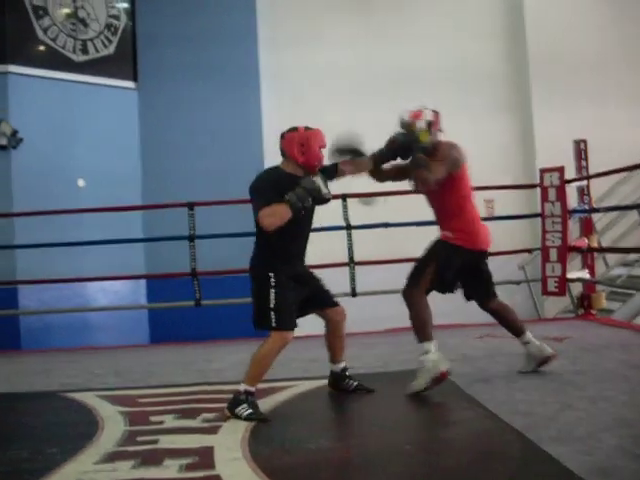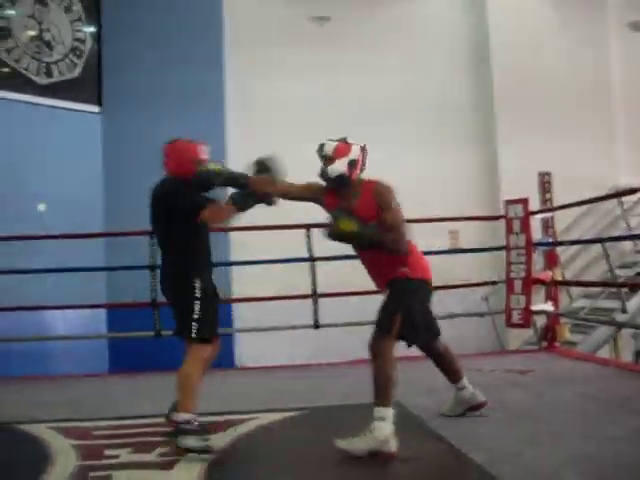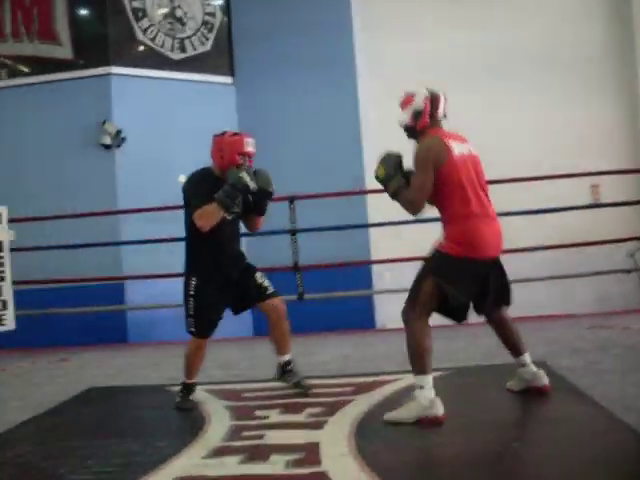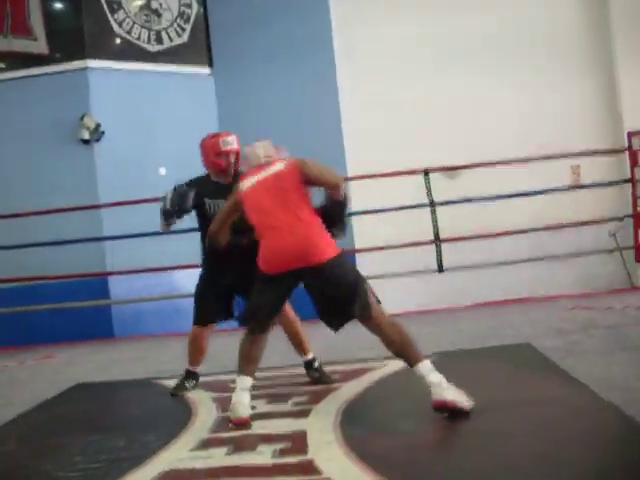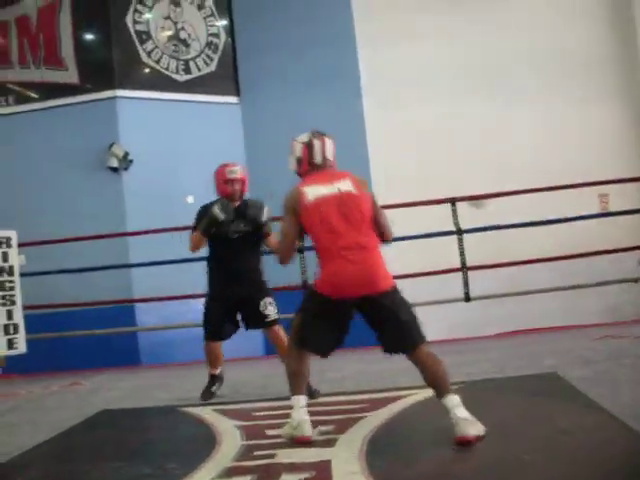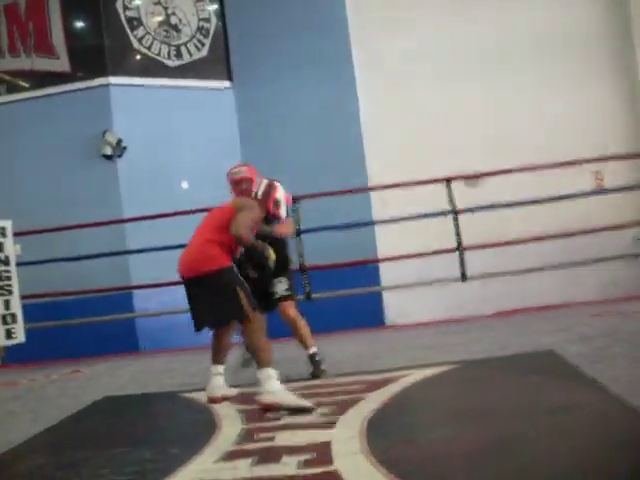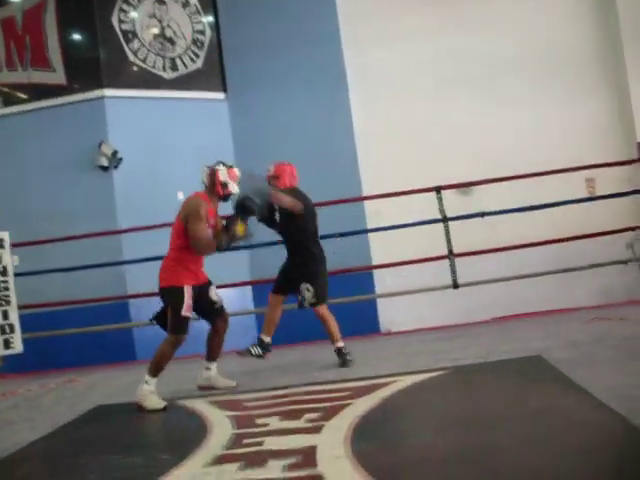
dt=0.7s
person 1, frame 1
left shoulder: (449, 150)
right shoulder: (424, 156)
left elbow: (427, 181)
right elbow: (381, 176)
left wrist: (416, 155)
right wrist: (380, 156)
left hip: (461, 235)
right hip: (475, 236)
left knee: (414, 291)
right knee: (488, 300)
left ankle: (431, 361)
right ankle: (536, 349)
person 1, frame 2
left shoulder: (379, 192)
right shoulder: (326, 193)
left elbow: (398, 241)
right elbow: (281, 189)
left wrist: (357, 232)
left hip: (409, 273)
right hip: (391, 278)
left knee: (381, 343)
right knee: (428, 340)
left ankle: (382, 432)
right ankle: (469, 394)
person 1, frame 3
left shoulder: (428, 146)
right shoulder: (460, 142)
left elbow: (416, 205)
left wrist: (394, 183)
right wrist: (409, 181)
left hip: (462, 242)
right hip: (488, 238)
left knee: (415, 314)
right knee: (494, 310)
left ankle: (426, 399)
right ankle: (530, 372)
person 1, frame 4
left shoulder: (240, 185)
right shoulder: (293, 166)
left elbow: (216, 234)
right elbow: (336, 183)
right wrist: (335, 208)
left hip: (274, 259)
right hip: (315, 249)
left knee: (256, 328)
right knee: (375, 317)
left ankle: (241, 402)
right ankle: (438, 386)
person 1, frame 5
left shoulder: (296, 196)
right shoulder: (356, 182)
left elbow: (284, 256)
right elbow: (386, 234)
left wrist: (281, 231)
left hip: (333, 283)
right hip: (374, 278)
left knee: (297, 346)
right knee: (417, 349)
left ankle: (299, 421)
right ankle: (461, 419)
person 1, frame 6
left shoulder: (238, 205)
right shoulder: (253, 207)
right elbow: (238, 232)
right wrist: (262, 250)
left hip: (190, 265)
right hip: (210, 264)
left knee: (226, 323)
right knee: (254, 322)
left ankle: (216, 385)
right ankle: (272, 390)
person 1, frame 7
left shoulder: (210, 204)
right shoulder: (198, 204)
left elbow: (214, 231)
right elbow: (201, 246)
left wrist: (231, 224)
right wrist: (229, 236)
left hip: (196, 276)
right hip: (178, 277)
left knee: (220, 321)
right knee: (176, 337)
left ankle: (209, 375)
right ankle: (146, 390)
person 2, frame 1
left shoulder: (301, 177)
right shoulder: (266, 182)
left elbow: (347, 167)
right elbow: (269, 222)
right wrist: (301, 195)
left hip: (295, 268)
right hip: (271, 270)
left knee: (336, 315)
right knee: (281, 334)
left ankle: (339, 376)
right ankle: (241, 397)
person 2, frame 2
left shoulder: (183, 191)
right shoulder: (172, 188)
right elbow: (213, 217)
left wrist: (246, 189)
right wrist: (247, 195)
left hip: (195, 279)
right hip: (187, 280)
left knee: (209, 346)
right knee: (200, 349)
left ankle: (181, 413)
right ankle: (184, 426)
person 2, frame 3
left shoulder: (239, 181)
right shoulder: (198, 182)
left elbow: (254, 226)
right elbow: (204, 222)
left wrist: (260, 199)
right wrist: (231, 190)
left hip: (235, 265)
right hip: (204, 272)
left knee: (277, 308)
right knee: (201, 337)
left ankle: (286, 368)
right ankle: (187, 388)
person 2, frame 4
right shoulder: (196, 186)
right elbow: (167, 224)
right wrist: (170, 211)
left hip: (251, 261)
right hip: (217, 266)
left knee: (282, 309)
right knee: (201, 328)
left ankle: (312, 364)
right ankle: (191, 373)
person 2, frame 5
left shoulder: (254, 208)
right shoulder: (209, 210)
left elbow: (274, 245)
right elbow: (194, 246)
left wrist: (262, 226)
right wrist: (210, 223)
left hip: (252, 282)
right hip: (221, 286)
left knee: (275, 330)
right knee: (212, 341)
right ankle: (215, 377)
person 2, frame 6
left shoulder: (270, 201)
left elbow: (286, 228)
left wrist: (261, 230)
left hip: (277, 267)
right hip: (254, 270)
left knee: (288, 311)
left ankle: (315, 357)
person 2, frame 7
left shoulder: (297, 197)
right shoulder: (277, 200)
left elbow: (291, 204)
right elbow: (284, 228)
right wrist: (264, 215)
left hip: (311, 262)
right hip: (295, 260)
left knee: (319, 308)
right knee: (274, 299)
left ankle: (341, 350)
right ankle: (263, 344)
